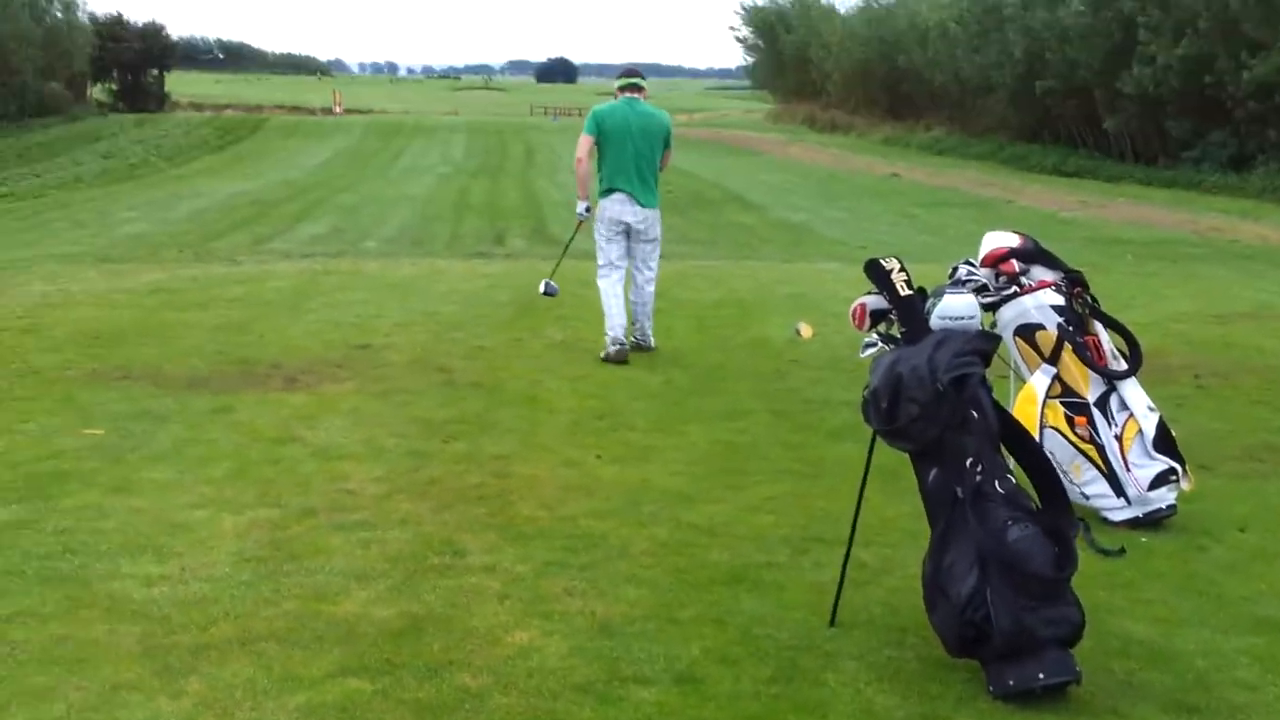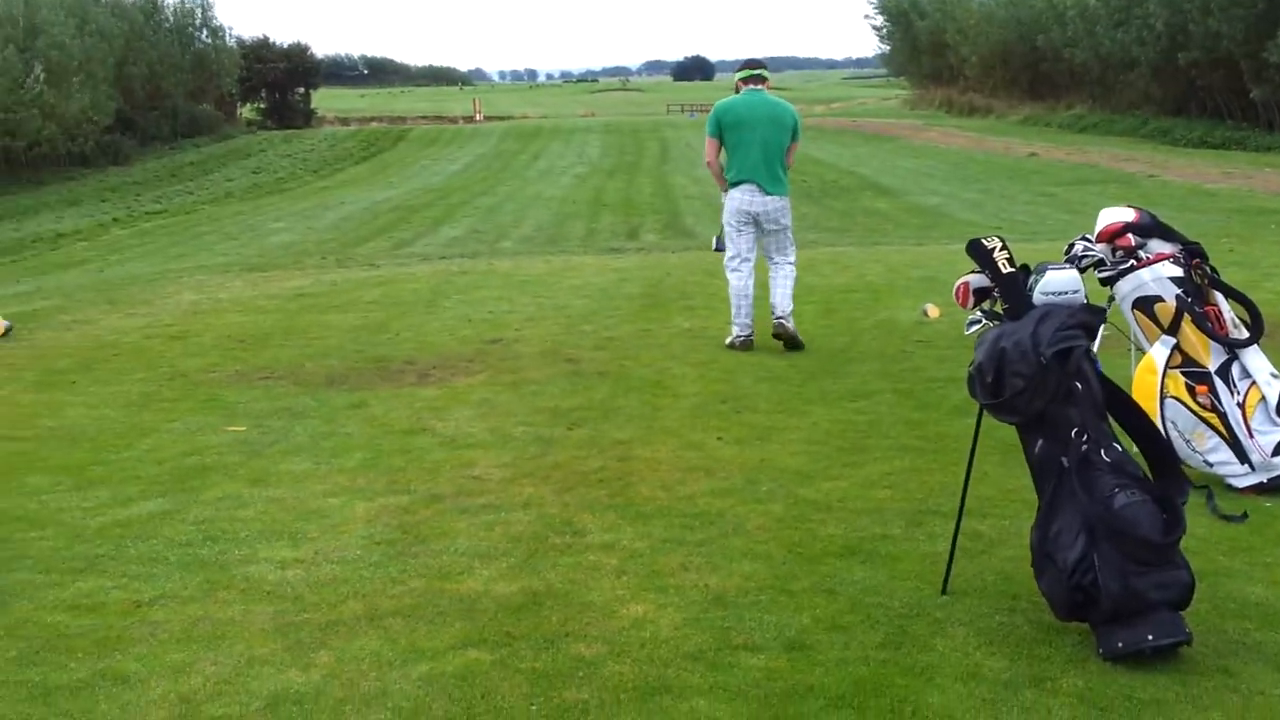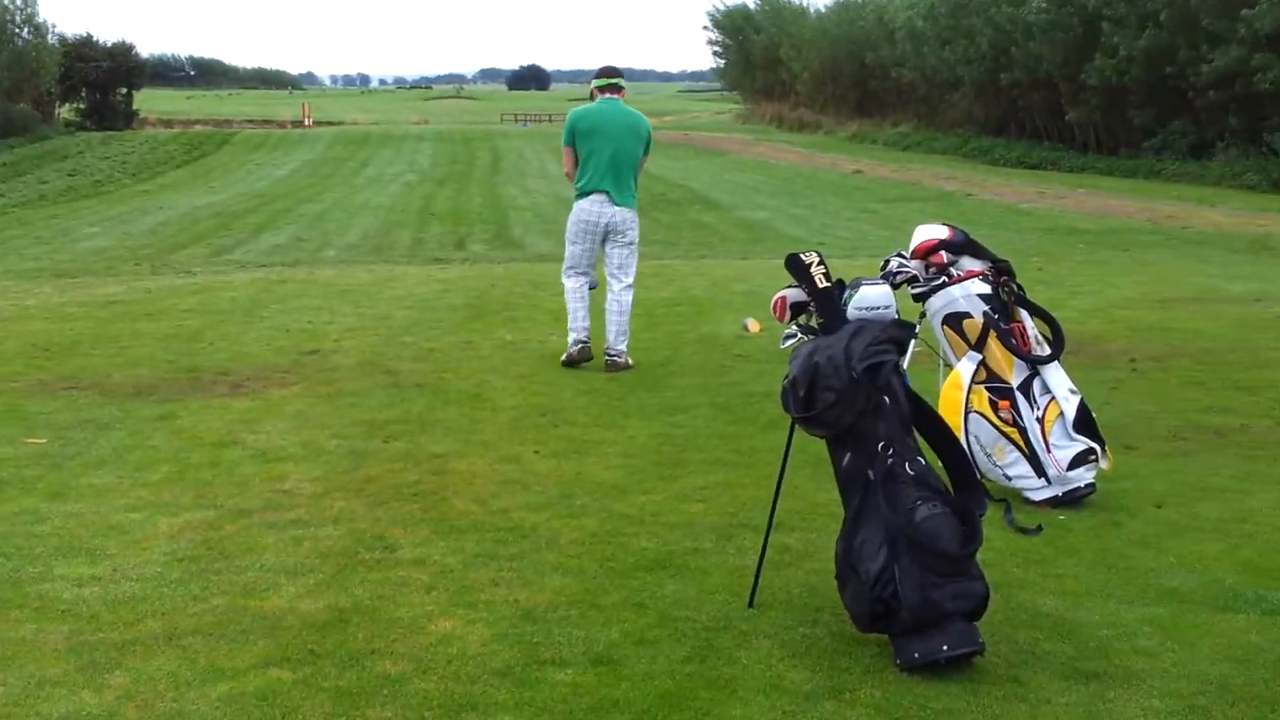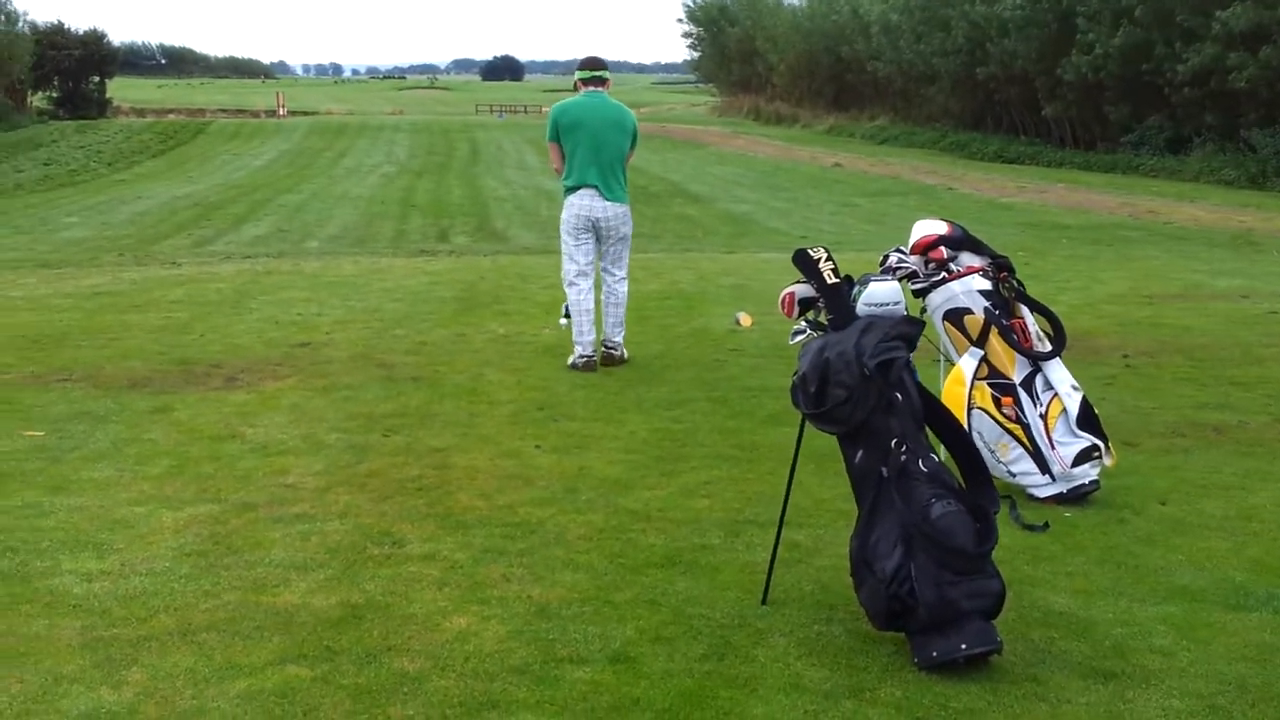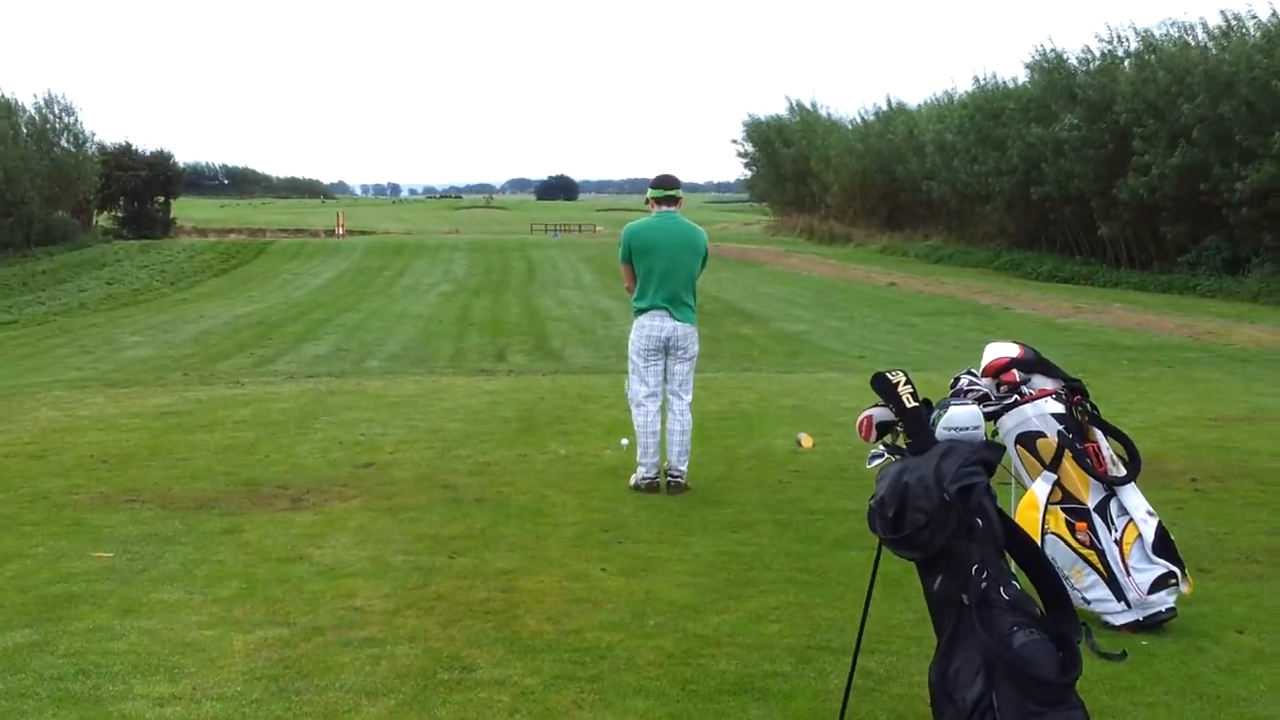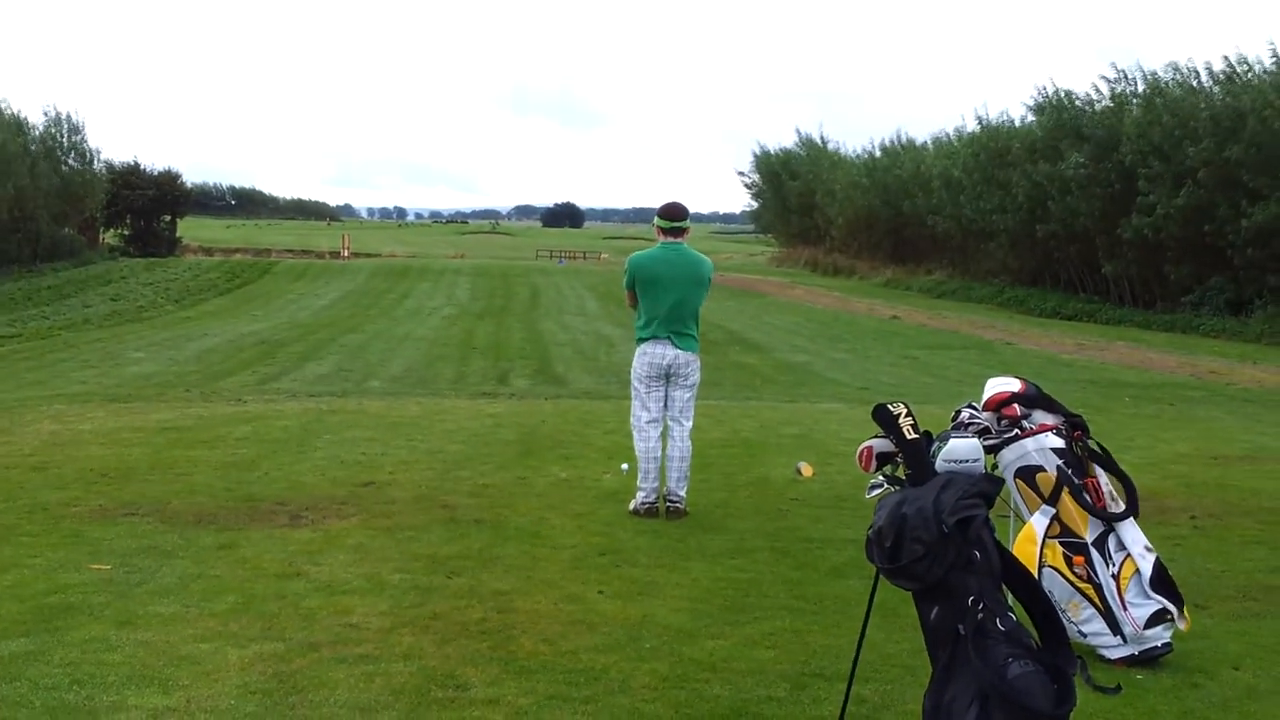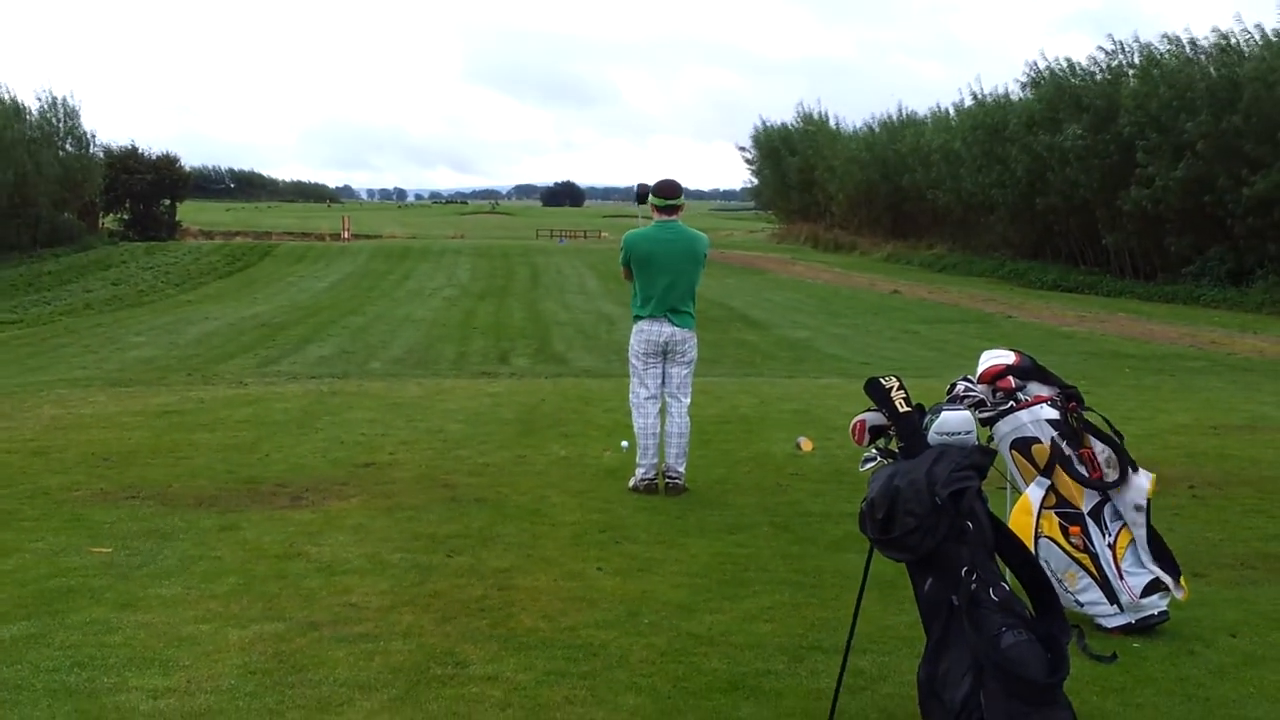
dt=0.4s
person 1, frame 1
left shoulder: (600, 113)
right shoulder: (661, 118)
left elbow: (581, 158)
left wrist: (583, 200)
left hip: (611, 206)
right hip: (647, 208)
left knee: (611, 274)
right knee: (644, 276)
left ankle: (617, 342)
right ankle: (642, 338)
person 1, frame 2
left shoulder: (723, 108)
right shoulder: (788, 111)
left elbow: (711, 160)
right elbow: (788, 162)
left hip: (739, 197)
right hip: (776, 198)
left knee: (739, 267)
right knee: (783, 262)
left ankle: (742, 334)
right ankle: (783, 318)
person 1, frame 3
left shoulder: (577, 116)
right shoulder: (642, 123)
left elbow: (569, 169)
left hip: (587, 208)
right hip: (624, 211)
left knee: (576, 276)
right knee: (620, 284)
left ankle: (579, 340)
right ankle: (616, 353)
person 1, frame 4
left shoulder: (561, 111)
right shoulder: (626, 115)
left elbow: (558, 165)
left hip: (578, 203)
right hip: (616, 205)
left knee: (579, 280)
right knee: (615, 278)
left ankle: (585, 353)
right ankle: (613, 346)
person 1, frame 5
left shoulder: (633, 231)
right shoulder: (698, 235)
left elbow: (629, 284)
left hip: (647, 324)
right hip: (684, 326)
left knee: (646, 401)
right knee: (680, 402)
left ankle: (648, 474)
right ankle: (677, 474)
person 1, frame 6
left shoulder: (638, 261)
right shoulder: (704, 265)
left hip: (649, 352)
right hip: (686, 354)
left knee: (647, 427)
right knee: (680, 429)
left ankle: (648, 499)
right ankle: (676, 500)
person 1, frame 7
left shoulder: (633, 239)
right shoulder: (699, 242)
left hip: (647, 329)
right hip: (683, 331)
left knee: (645, 403)
right knee: (678, 405)
left ankle: (647, 476)
right ankle: (675, 476)
